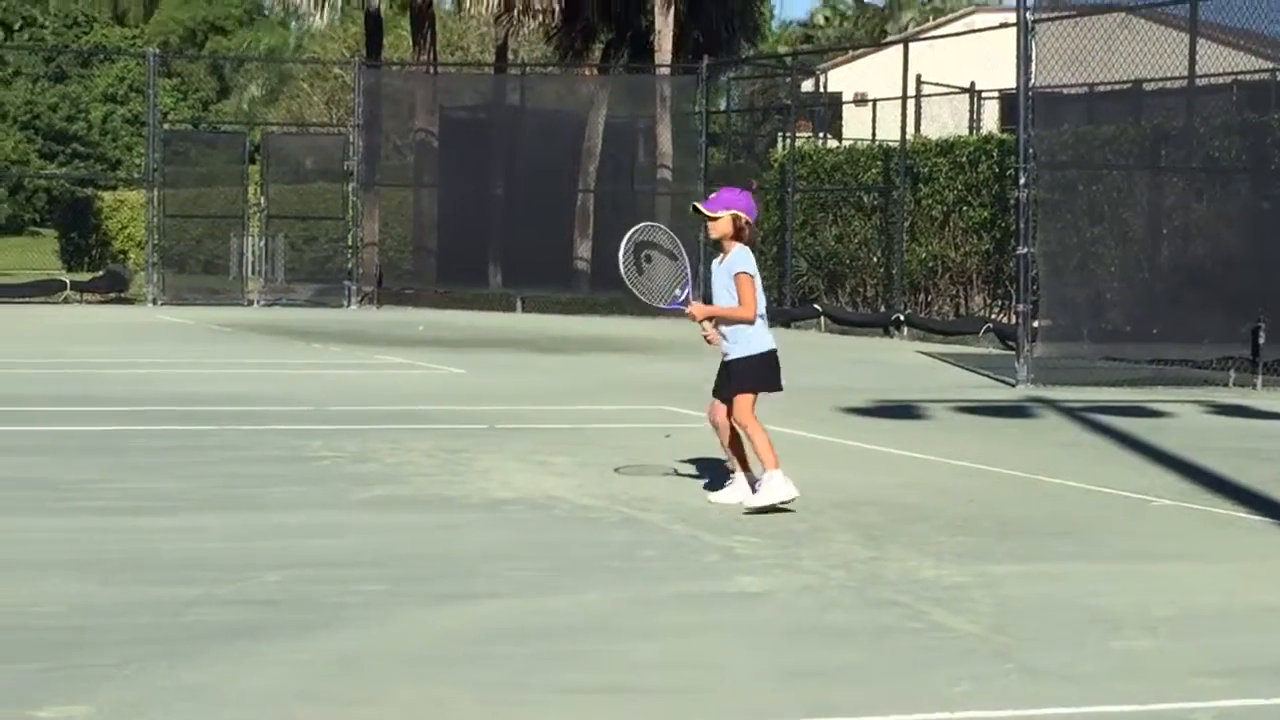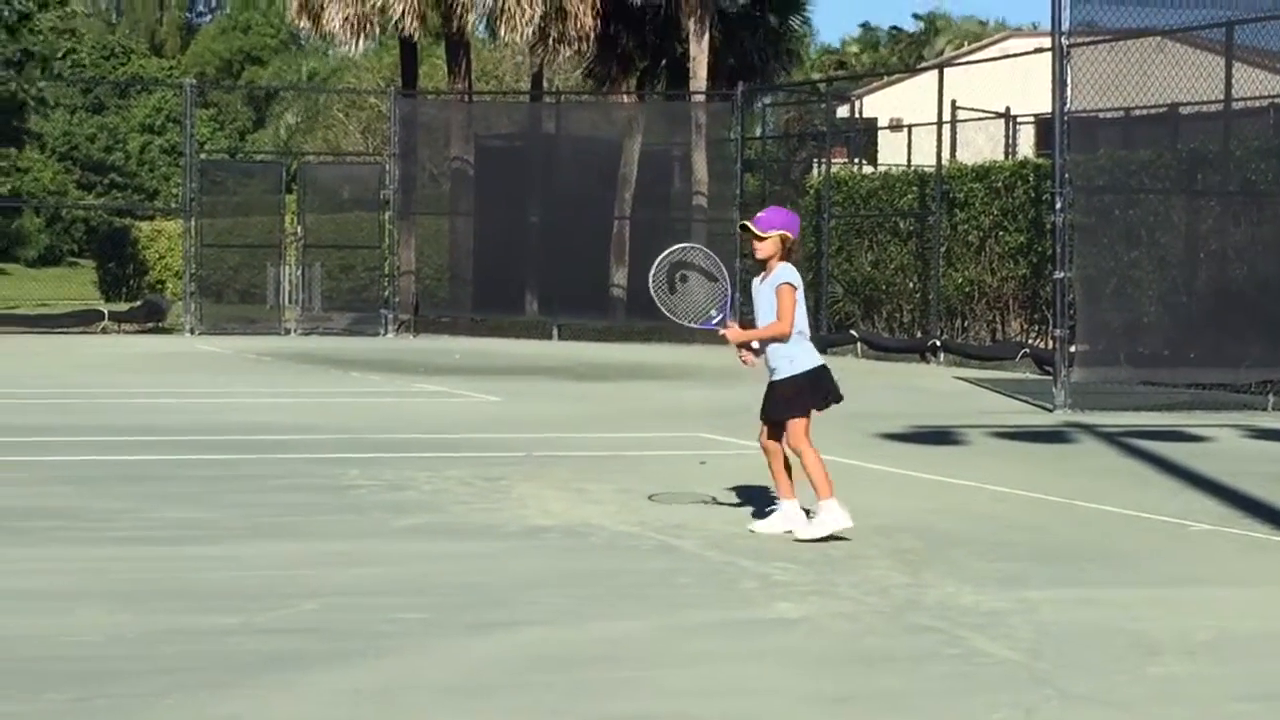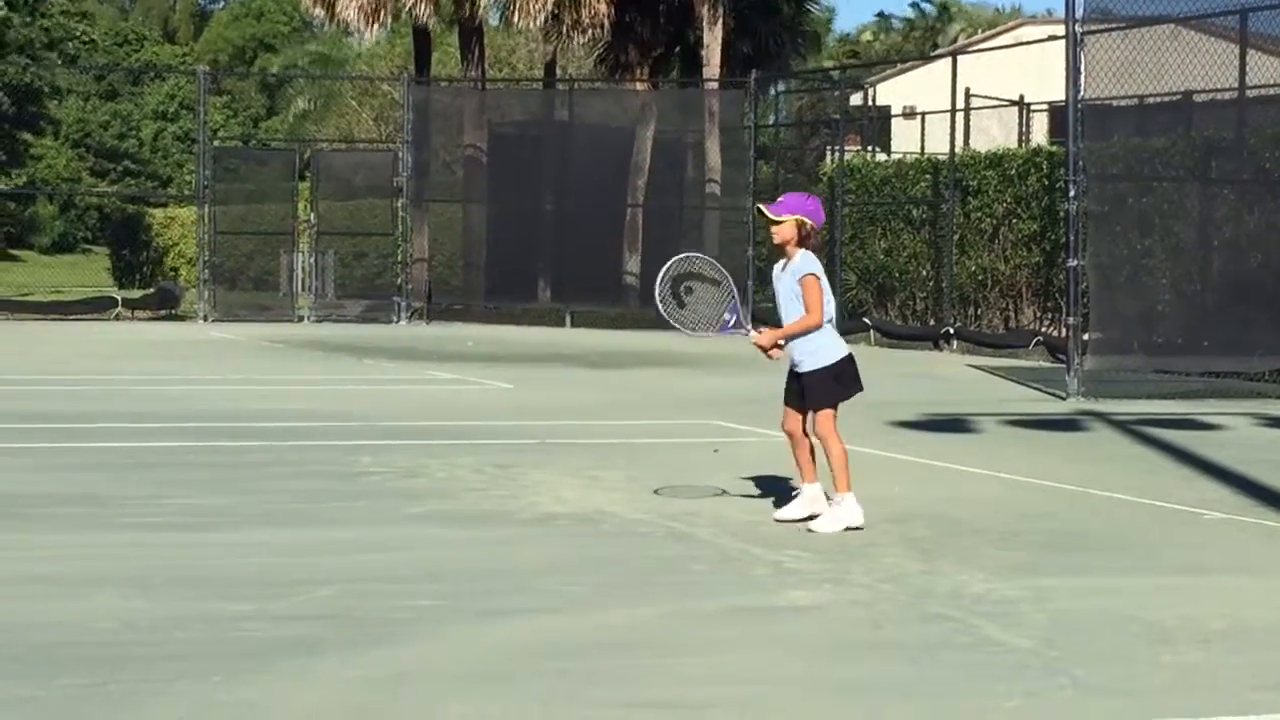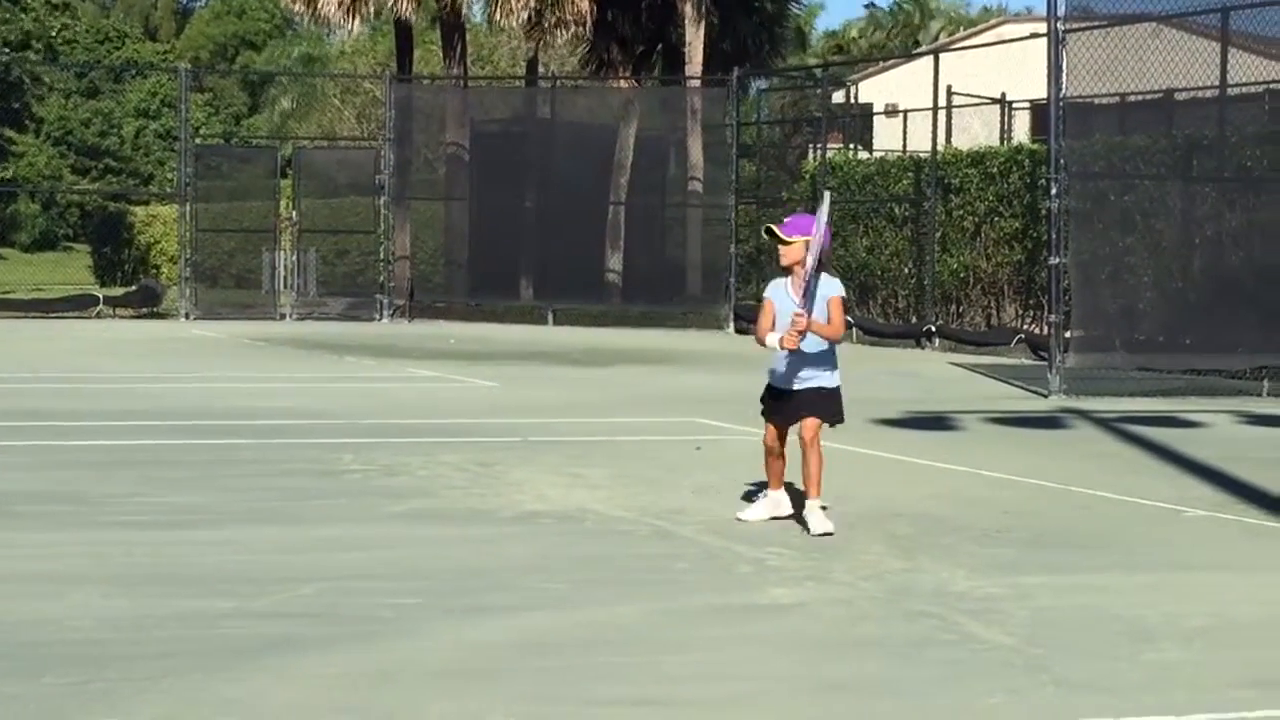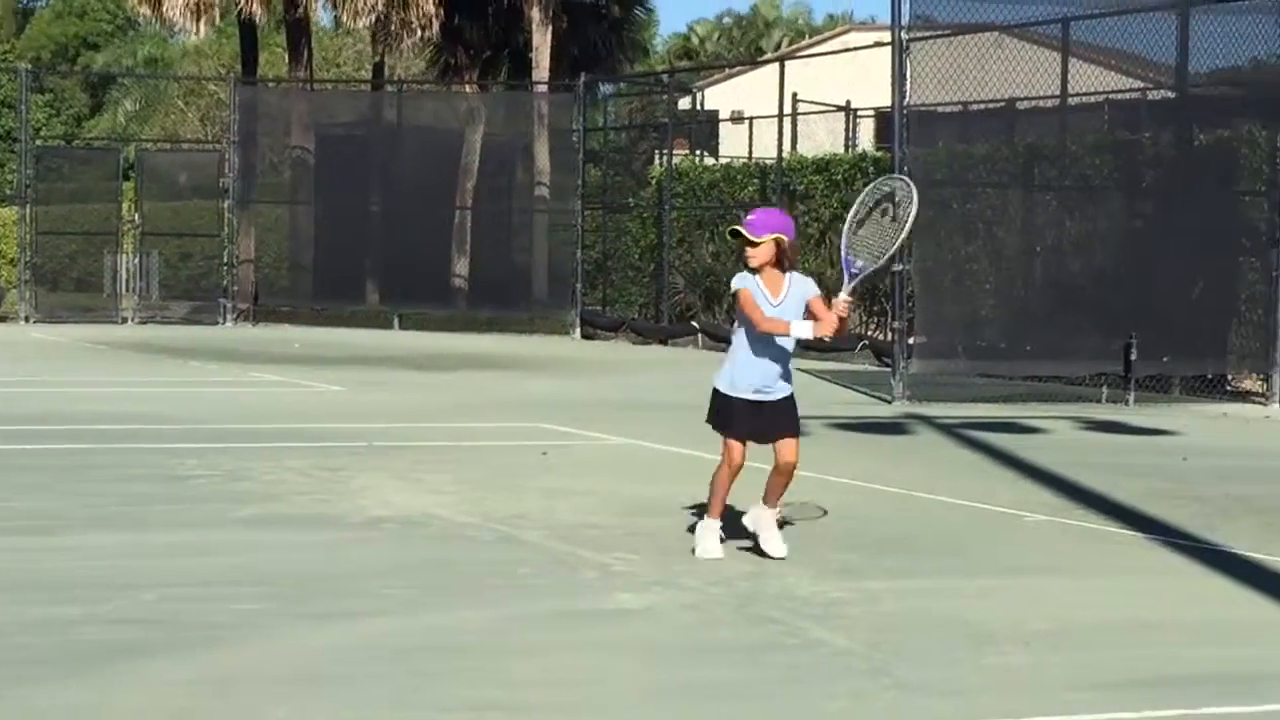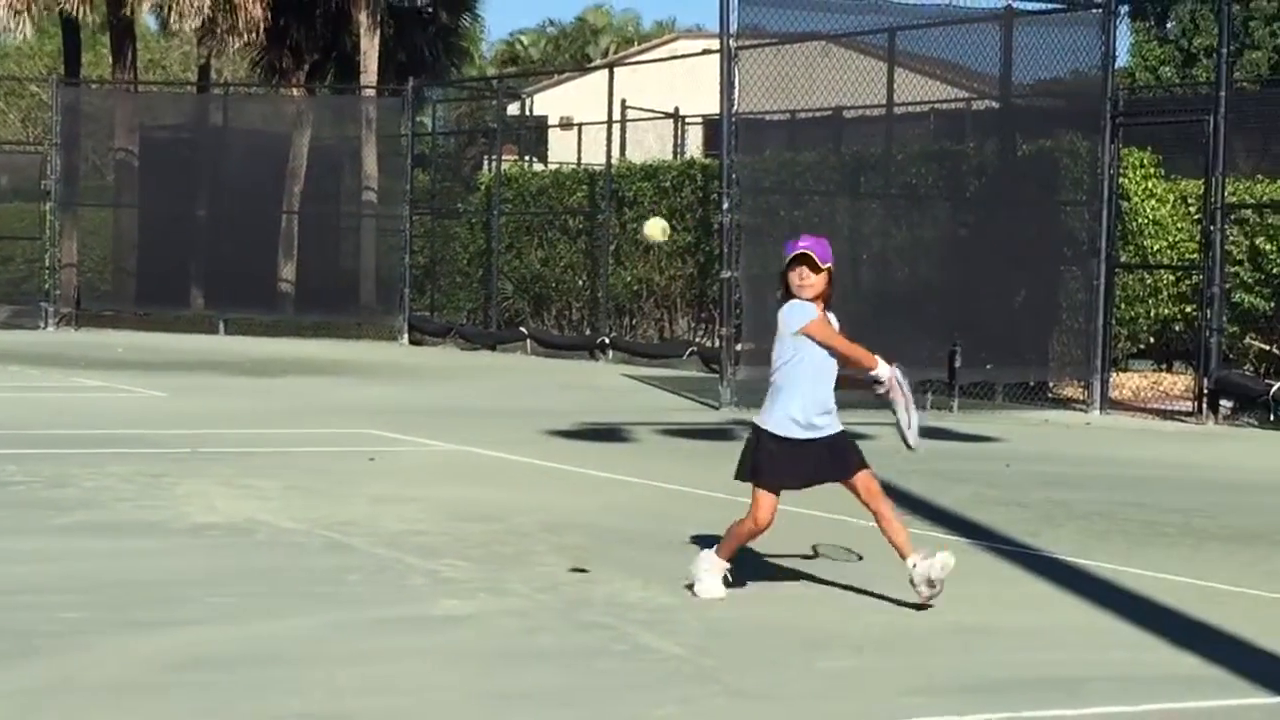
dt=0.5s
person 1, frame 1
left shoulder: (740, 259)
right shoulder: (719, 261)
left elbow: (749, 310)
left wrist: (708, 313)
right wrist: (715, 328)
left hip: (753, 351)
right hip: (735, 352)
left knee: (742, 413)
right knee: (718, 413)
left ankle: (776, 481)
right ankle: (743, 482)
person 1, frame 2
left shoulder: (785, 275)
right shoulder: (759, 282)
left elbow: (785, 328)
left wrist: (744, 336)
right wrist: (753, 350)
left hip: (799, 370)
right hip: (781, 373)
left knee: (796, 439)
right knee: (769, 438)
left ankle: (830, 510)
right ankle: (788, 509)
person 1, frame 3
left shoulder: (806, 265)
right shoulder: (781, 268)
left elbow: (815, 318)
left wrist: (772, 336)
right wrist: (778, 339)
left hip: (823, 361)
right hip: (802, 363)
left knee: (824, 429)
right knee: (792, 425)
left ankle: (846, 503)
right ankle: (812, 493)
person 1, frame 4
left shoulder: (830, 286)
right shoulder: (775, 288)
left elbow: (839, 332)
right elbow: (762, 334)
left wrist: (810, 326)
right wrist: (781, 339)
left hip: (818, 380)
right hip: (783, 380)
left knee: (809, 435)
right knee: (772, 442)
left ankle: (814, 506)
right ankle: (775, 497)
person 1, frame 5
left shoulder: (803, 284)
right shoulder: (743, 283)
left elbow: (831, 326)
right elbow: (761, 323)
left wrist: (840, 314)
right wrist: (808, 329)
left hip: (777, 390)
right hip: (739, 387)
left knee: (788, 459)
right knee: (732, 461)
left ankle: (763, 514)
right ankle: (711, 524)
person 1, frame 6
left shoulder: (826, 319)
right shoulder: (795, 312)
right elbow: (849, 351)
left wrist: (876, 374)
right wrist: (882, 369)
left hip: (824, 429)
right hip: (781, 432)
left knee: (872, 491)
right knee: (760, 517)
left ankle: (915, 566)
right ankle: (713, 563)
